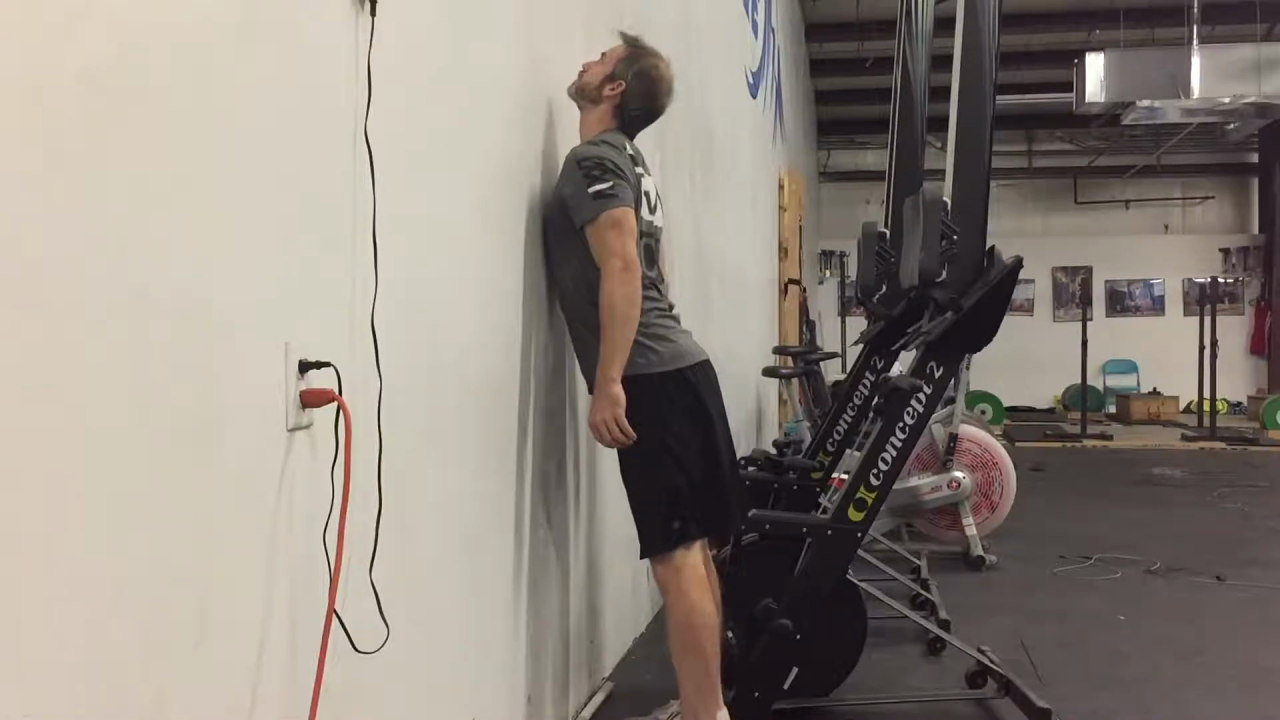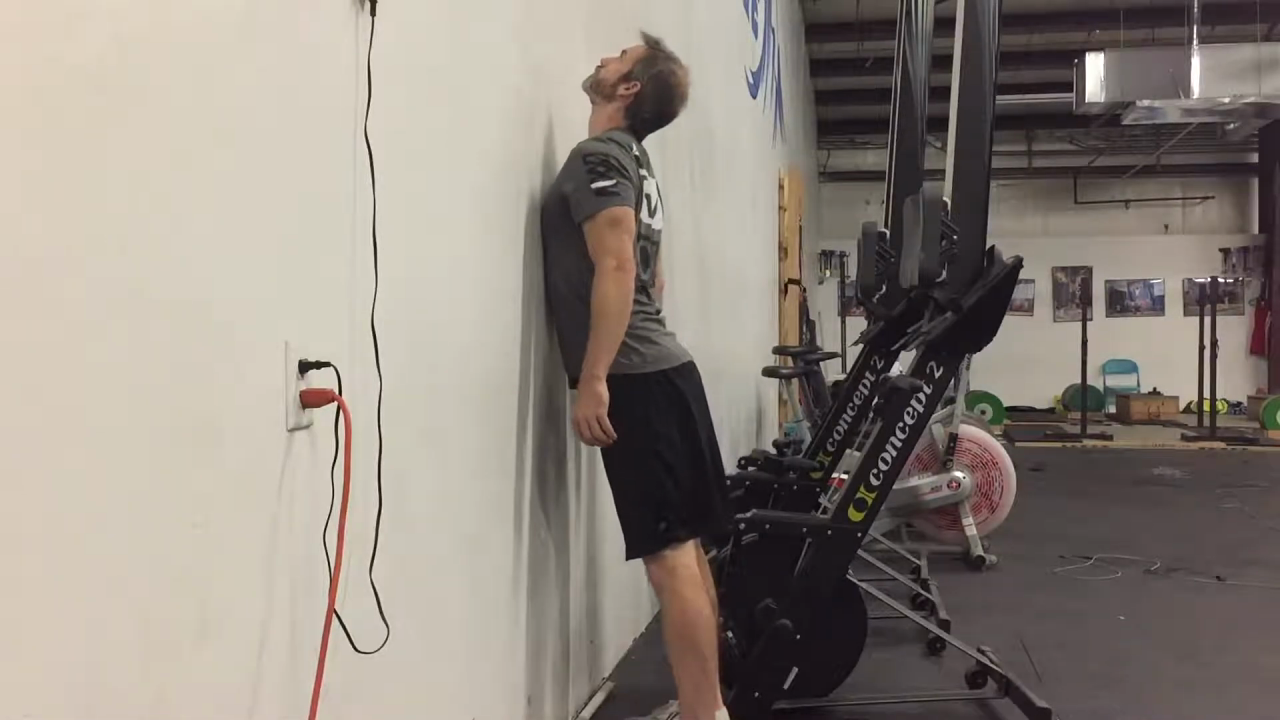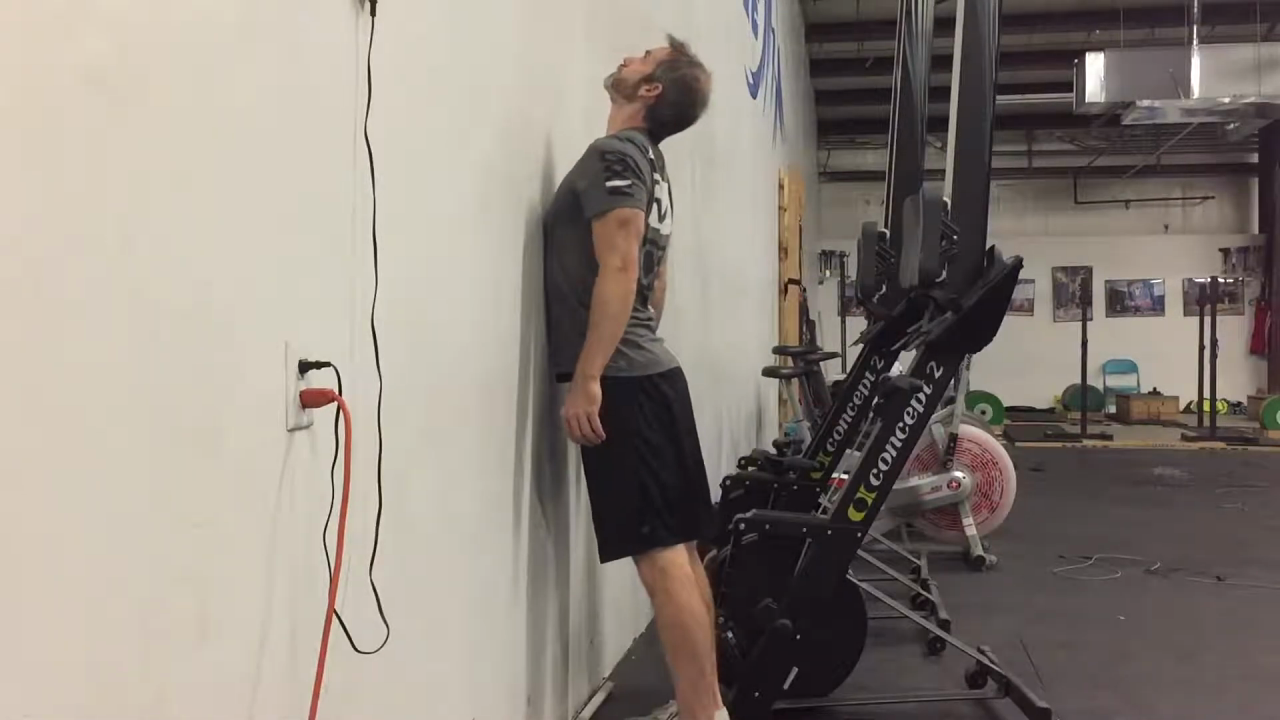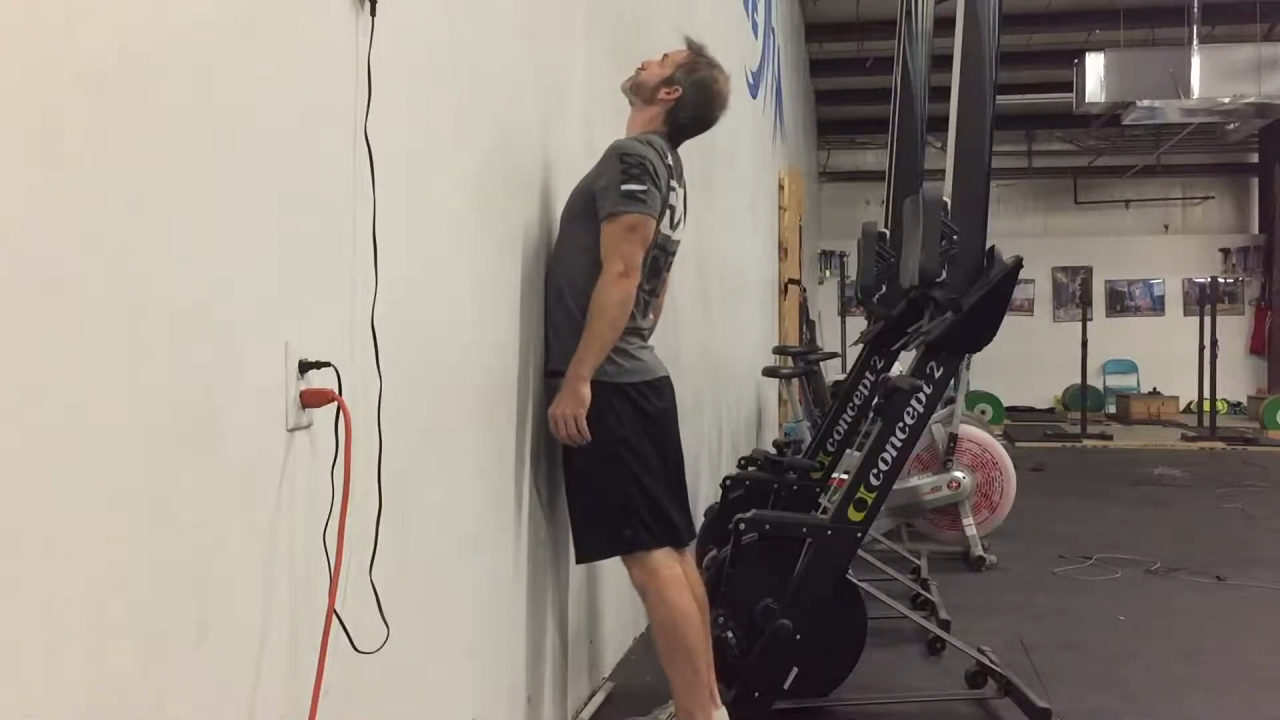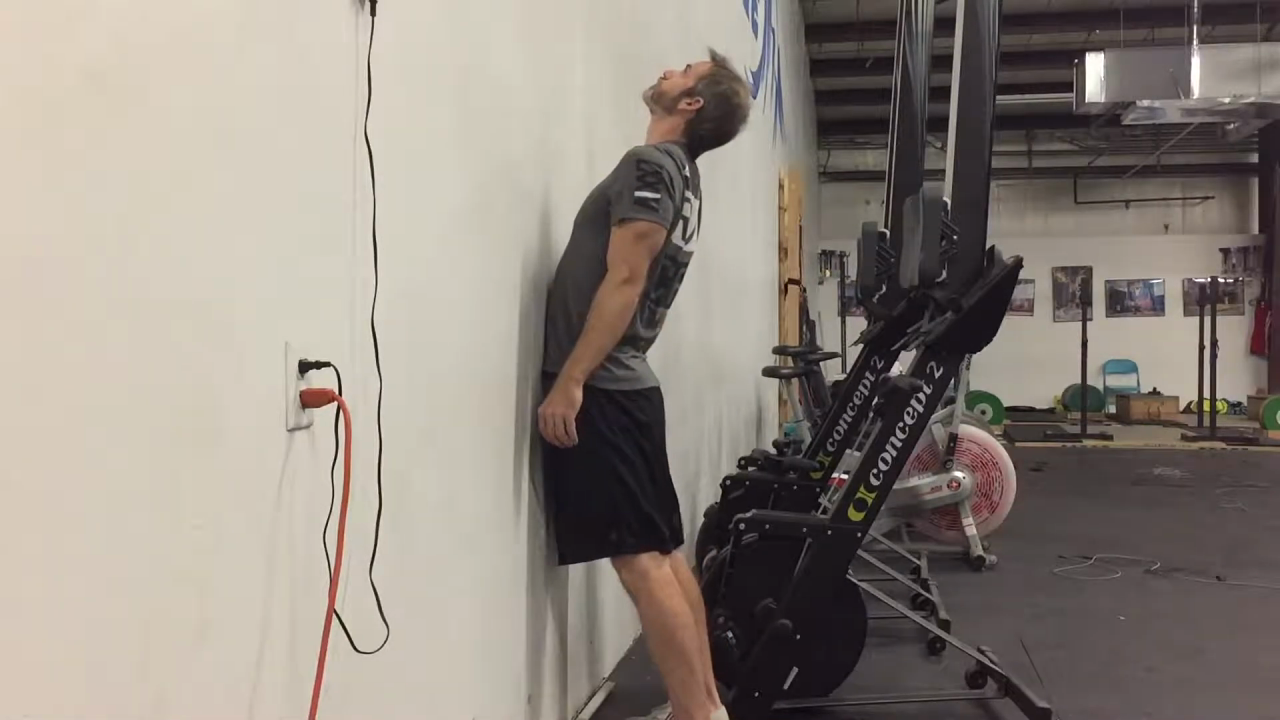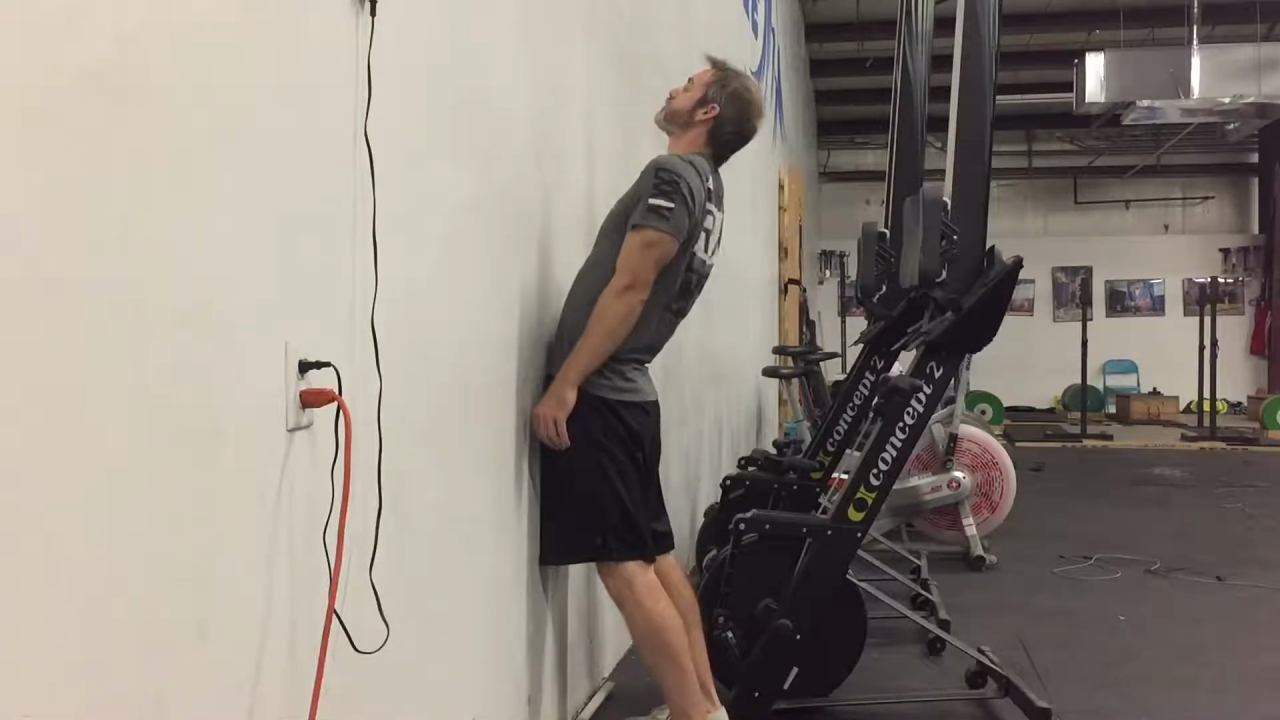
dt=0.5s
person 1, frame 1
left shoulder: (594, 160)
right shoulder: (626, 161)
left elbow: (621, 270)
left wrist: (608, 385)
left hip: (651, 379)
right hip: (678, 367)
left knee: (676, 554)
right knee: (691, 547)
person 1, frame 2
left shoulder: (598, 157)
right shoulder: (630, 161)
left elbow: (615, 269)
left wrist: (593, 380)
left hip: (636, 380)
right hip: (662, 369)
left knee: (668, 552)
right knee: (684, 546)
person 1, frame 3
left shoulder: (614, 154)
right shoulder: (646, 161)
left elbow: (617, 270)
left wrist: (586, 378)
left hip: (622, 381)
right hip: (650, 373)
left knee: (659, 553)
right knee: (677, 547)
person 1, frame 4
left shoulder: (632, 157)
right shoulder: (663, 166)
left elbow: (619, 274)
left wrist: (576, 379)
left hip: (609, 387)
right hip: (637, 379)
left knee: (648, 555)
right knee: (668, 549)
person 1, frame 5
left shoulder: (650, 165)
right shoulder: (682, 176)
left elbow: (624, 280)
left wrist: (569, 382)
left hip: (598, 389)
right hip: (628, 385)
left knee: (639, 558)
right knee: (660, 552)
person 1, frame 6
left shoulder: (672, 174)
right shoulder: (706, 188)
left elbow: (628, 289)
left wrist: (564, 384)
left hip: (598, 395)
right hip: (627, 394)
left knee: (623, 564)
right knee: (652, 555)
